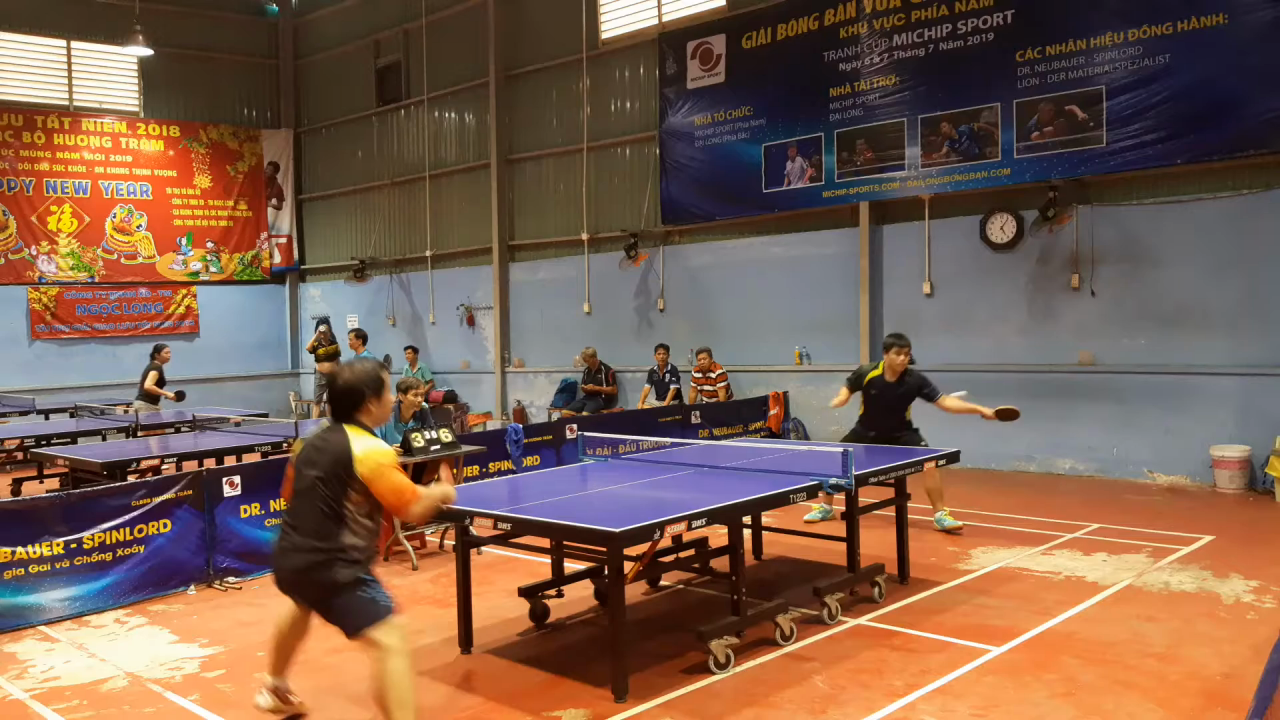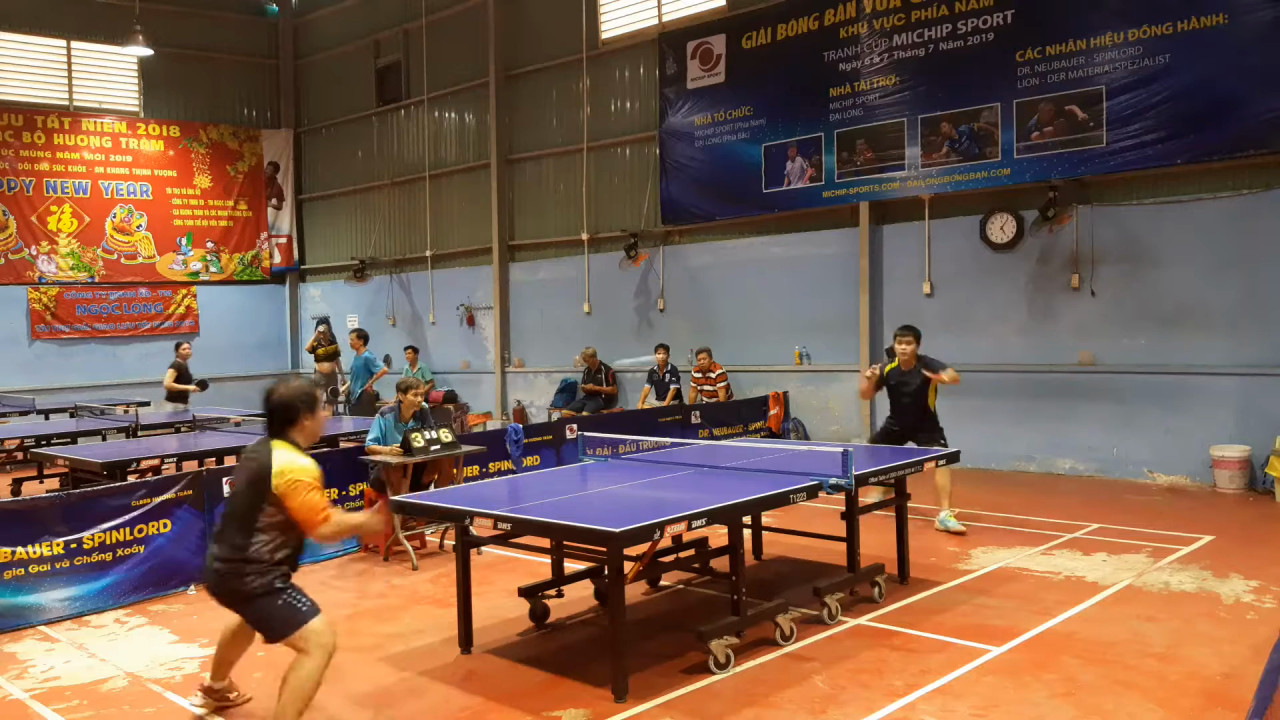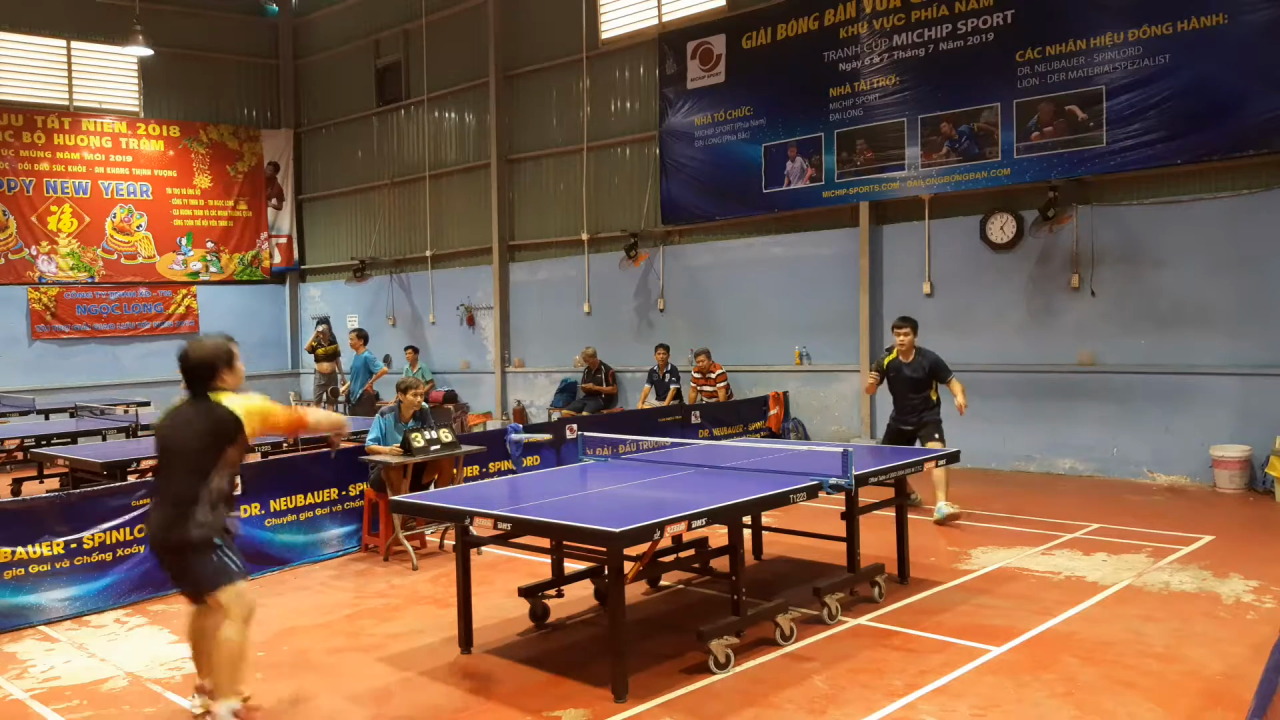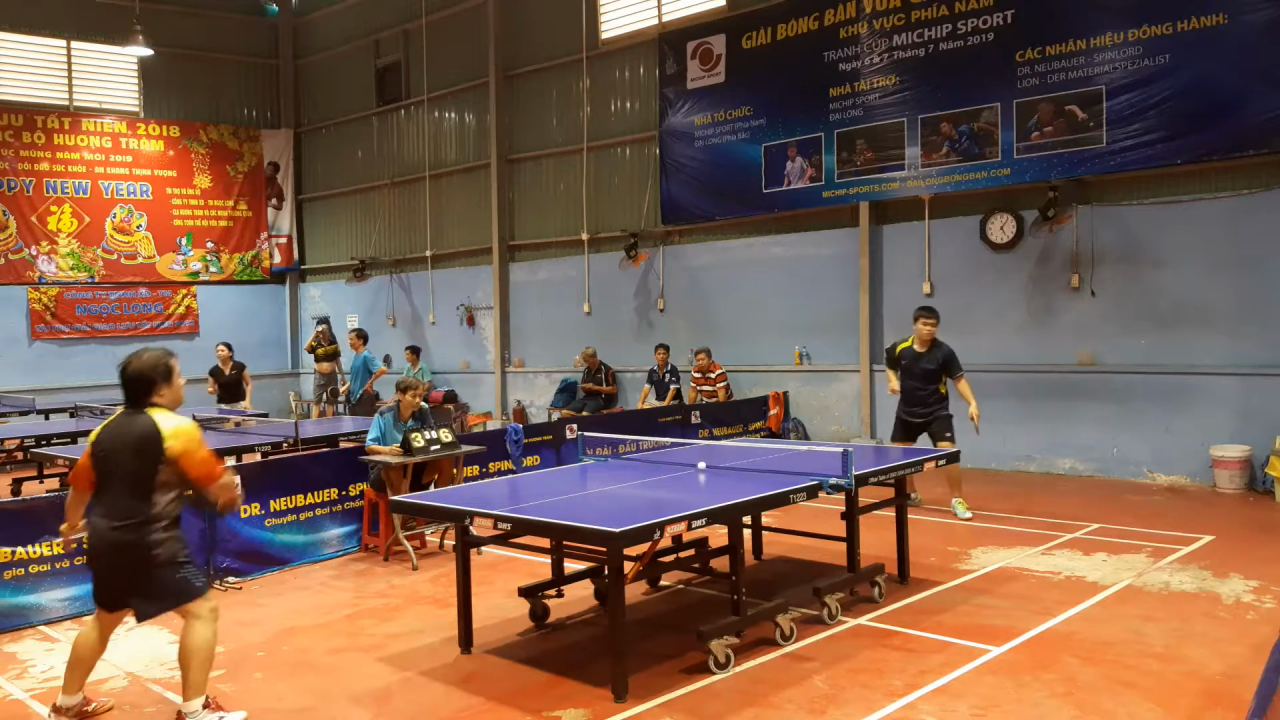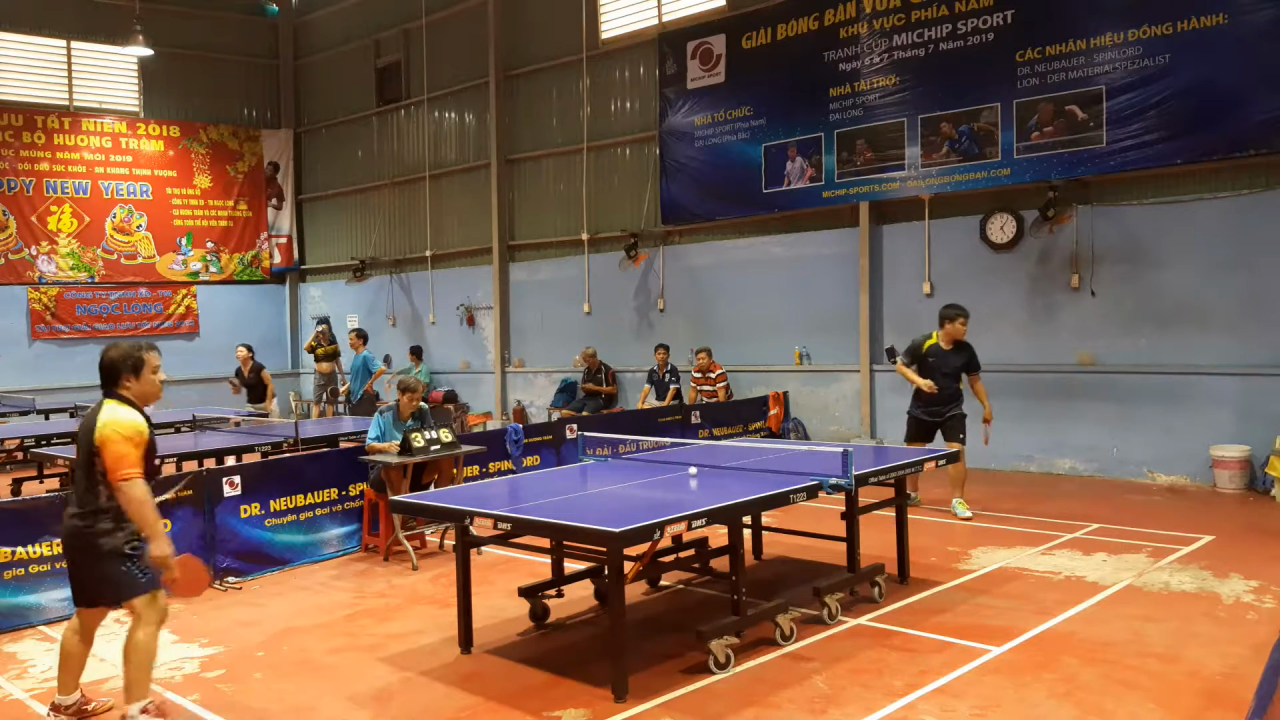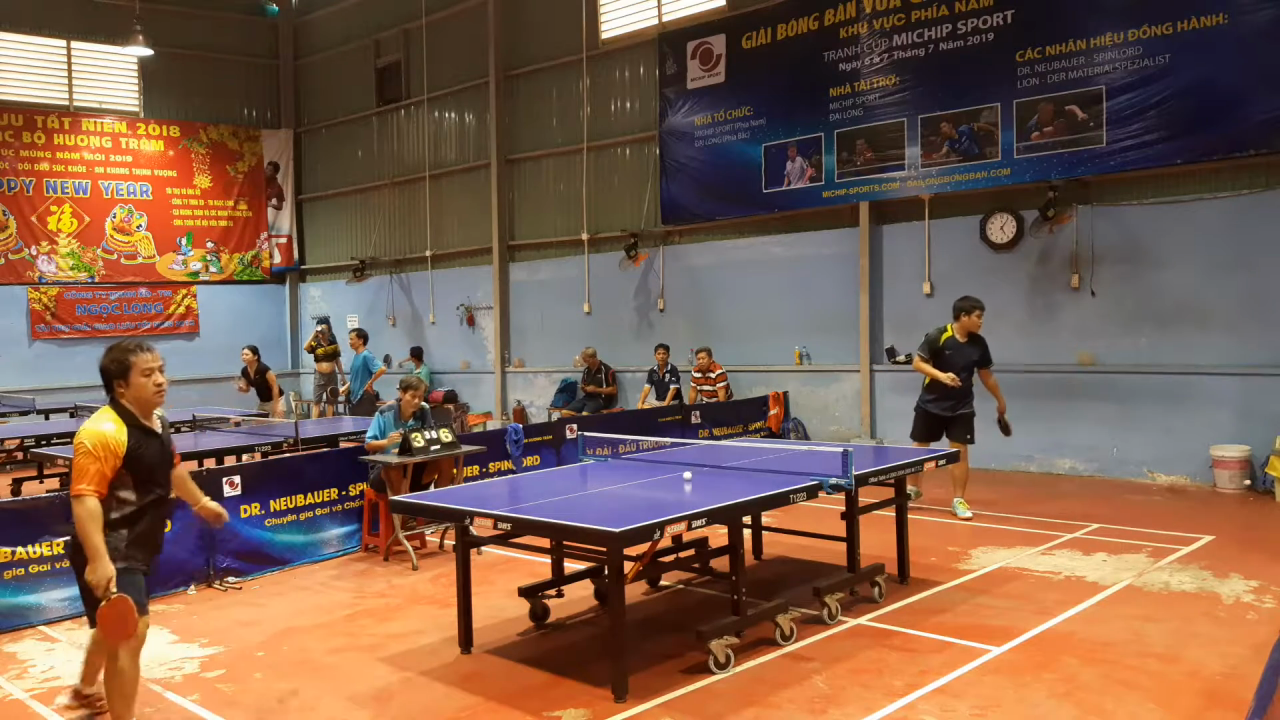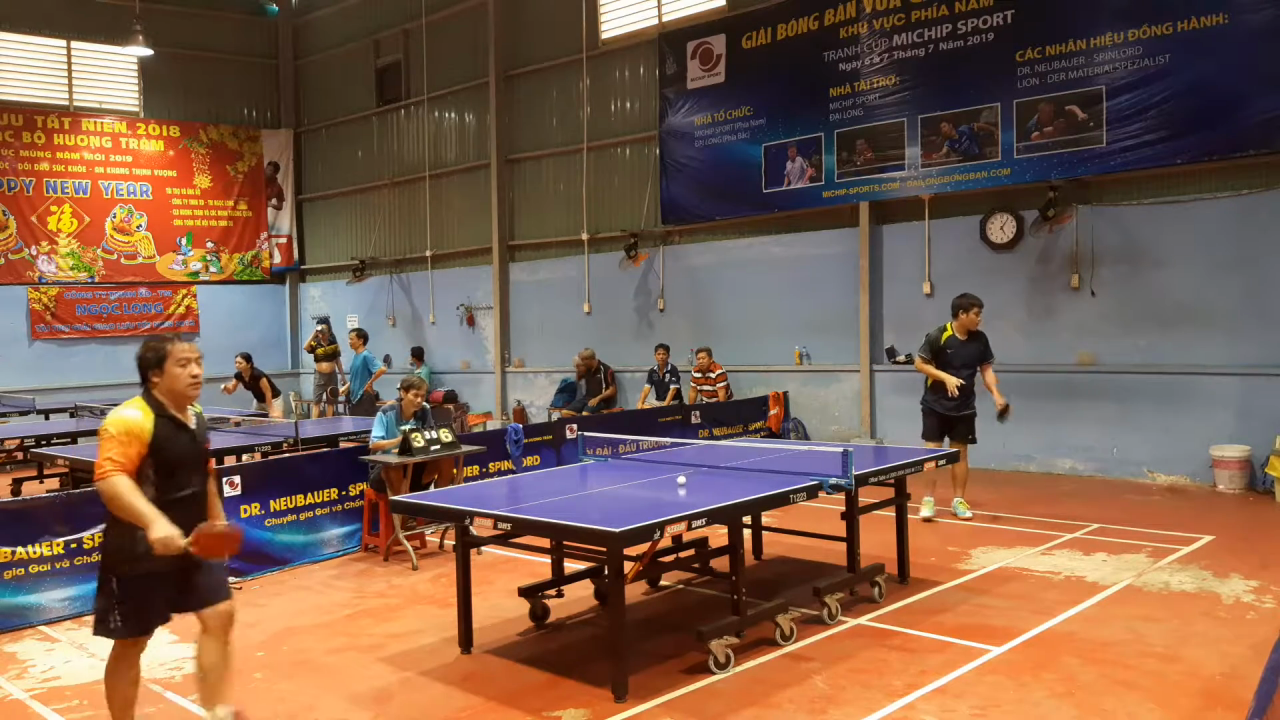
dt=0.3s
person 1, frame 1
left shoulder: (314, 442)
right shoulder: (372, 452)
left elbow: (291, 495)
right elbow: (412, 508)
right wrist: (444, 491)
left hip: (292, 560)
right hip: (335, 570)
left knee: (303, 609)
right knee: (393, 646)
left ankle: (275, 690)
person 1, frame 2
left shoulder: (259, 452)
right shoulder: (295, 466)
right elbow: (324, 528)
right wrist: (365, 521)
left hip: (224, 566)
right hip: (254, 576)
left knee: (251, 619)
right knee: (320, 643)
left ankle: (213, 689)
person 1, frame 3
left shoulder: (172, 418)
right shoulder: (240, 411)
right elbow: (305, 419)
right wrist: (338, 421)
left hip: (164, 529)
right hip: (197, 531)
left knee: (207, 603)
right knee: (237, 608)
person 1, frame 4
left shoulder: (106, 431)
right shoulder: (176, 429)
left elbow: (81, 483)
right elbow: (218, 485)
left wrist: (71, 523)
right wrist: (232, 494)
left hip: (106, 541)
right hip: (149, 546)
left knee: (105, 619)
right knee: (202, 612)
person 1, frame 5
left shoulder: (104, 413)
right shoulder: (125, 420)
right elbow: (130, 482)
right wrist: (156, 538)
left hip: (87, 531)
right hip: (108, 536)
left knee: (88, 615)
right knee: (149, 609)
person 1, frame 6
left shoulder: (154, 420)
right shoulder: (103, 431)
left elbow: (170, 469)
right elbow: (84, 497)
left wrist: (201, 503)
right wrist: (99, 558)
left hip: (138, 544)
right hip: (112, 550)
right knee: (133, 631)
person 1, frame 7
left shoulder: (195, 417)
right shoulder: (129, 420)
right elbow: (110, 480)
left wrist: (216, 520)
right wrist: (154, 522)
left hip: (185, 547)
right hip: (138, 554)
left knee: (219, 617)
right knee: (132, 644)
person 2, frame 1
left shoulder: (915, 380)
right shoulder: (867, 373)
left elbow: (944, 402)
right elbow: (848, 388)
left wrist: (979, 409)
right wrist: (841, 398)
left hip: (901, 430)
right hip: (868, 429)
left ankle: (941, 515)
right ankle: (826, 506)
person 2, frame 2
left shoulder: (929, 365)
right shoulder: (888, 369)
left elbow: (954, 376)
right elbow: (866, 396)
left wrist: (944, 378)
right wrist: (869, 380)
left hip: (926, 425)
right hip: (896, 424)
left ankle: (945, 515)
right ankle: (887, 489)
person 2, frame 3
left shoulder: (930, 359)
right shoulder: (886, 361)
left elbow: (951, 381)
right elbow: (870, 389)
left wrist: (960, 397)
right wrist: (870, 384)
left hip: (927, 418)
right hip: (900, 419)
left ankle: (942, 506)
right ankle: (910, 495)
person 2, frame 4
left shoulder: (944, 352)
right shoulder: (899, 348)
left elbow: (959, 379)
right elbow: (890, 368)
left wrist: (972, 404)
right wrist: (893, 381)
left hip: (937, 411)
right hip: (907, 411)
left ankle: (957, 501)
right ankle: (911, 495)
person 2, frame 5
left shoulder: (966, 350)
right shoulder: (922, 344)
left elbow: (974, 379)
right elbow: (901, 366)
left wrist: (986, 407)
right wrist: (919, 381)
left hip: (952, 410)
right hip: (921, 409)
left knee: (957, 452)
left ankle: (957, 500)
right ankle: (912, 493)
person 2, frame 6
left shoulder: (979, 343)
right shoulder: (937, 337)
left elbow: (985, 373)
right elbow: (917, 362)
left wrist: (1000, 400)
right wrist: (941, 375)
left hip: (962, 407)
right hip: (931, 404)
left knee: (960, 452)
right knee: (919, 449)
left ankle: (959, 501)
right ankle: (913, 488)
person 2, frame 7
left shoulder: (980, 339)
right shoulder: (938, 337)
left elbow: (987, 367)
right elbow: (920, 364)
left wrist: (995, 393)
right wrist: (946, 377)
left hip: (964, 406)
right hip: (936, 404)
left knee: (960, 452)
right knee: (933, 450)
left ankle: (958, 500)
right ankle: (929, 500)
